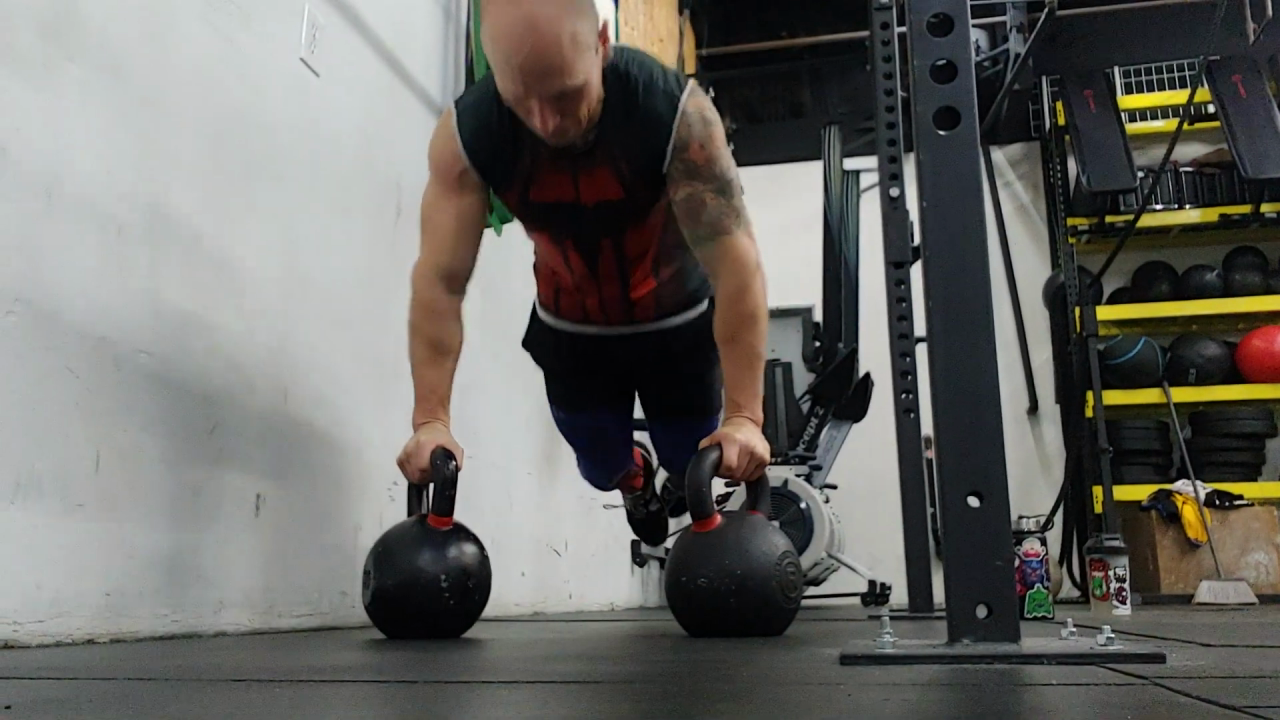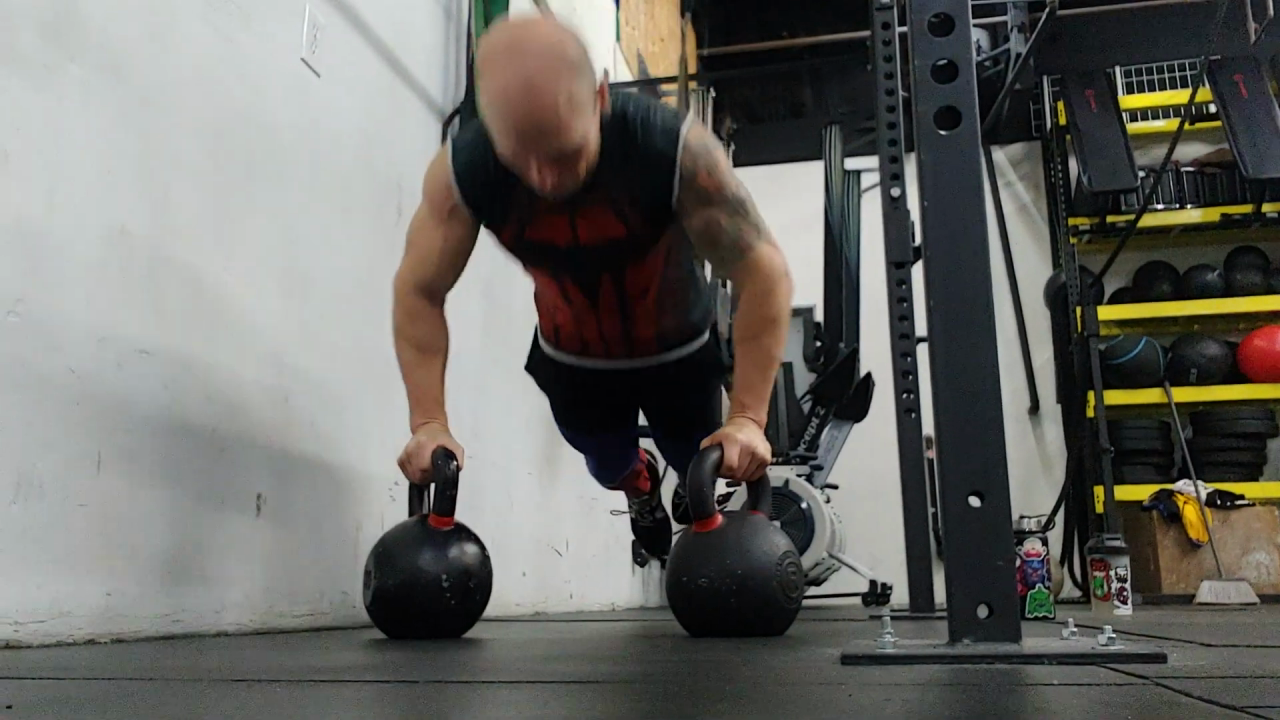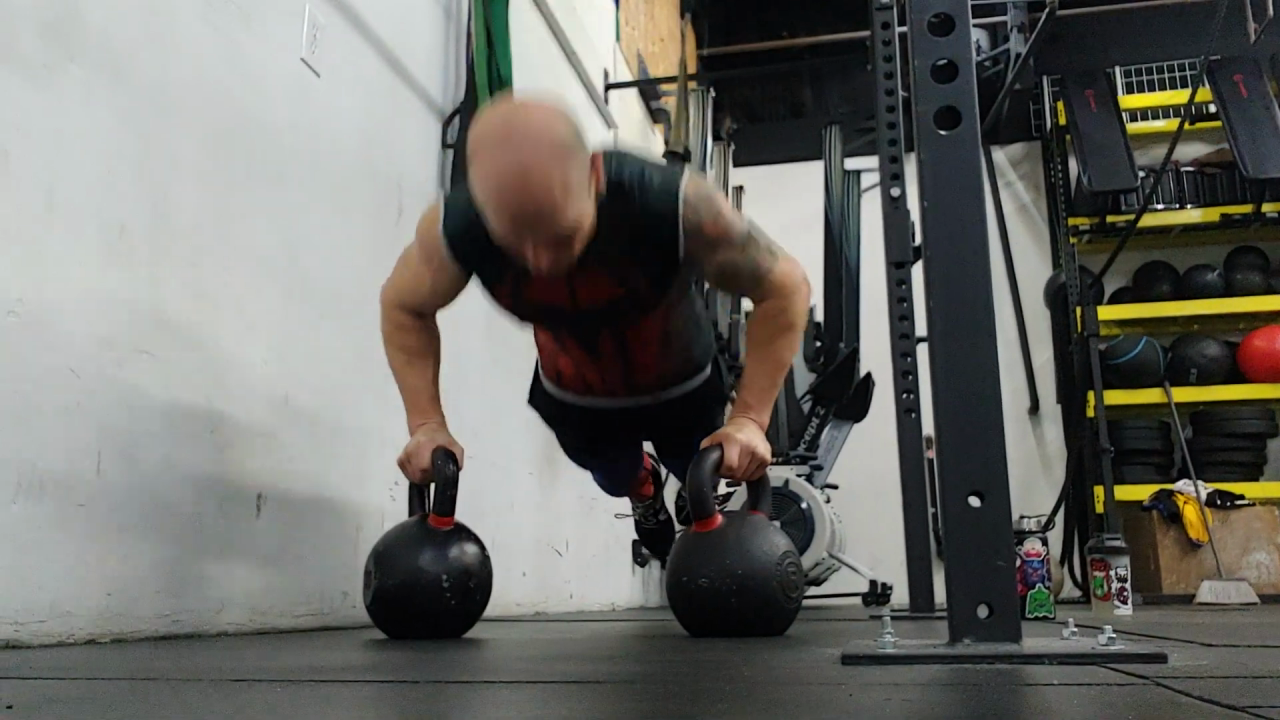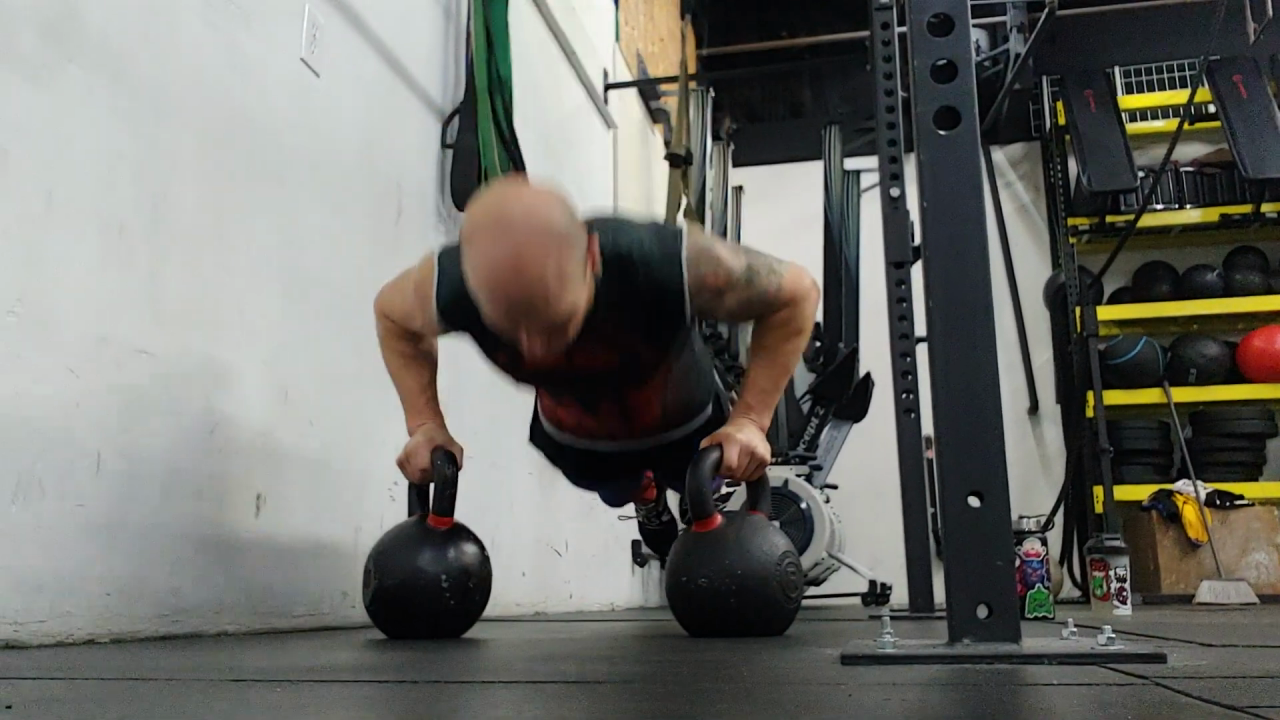
dt=0.1s
person 1, frame 1
left shoulder: (674, 111)
right shoulder: (466, 133)
left elbow: (735, 267)
right elbow: (441, 280)
left wrist: (744, 417)
right wrist: (430, 421)
left hip: (675, 322)
right hip: (571, 330)
left knee: (694, 472)
right knee: (603, 470)
left ankle: (678, 477)
right ankle: (634, 474)
person 1, frame 2
left shoulder: (673, 147)
right shoulder: (463, 170)
left elbow: (764, 273)
right elbow: (420, 292)
left wrist: (749, 413)
right wrist: (429, 418)
left hip: (678, 353)
right hip: (572, 362)
right knee: (612, 471)
right ankle: (640, 483)
person 1, frame 3
left shoulder: (673, 204)
right shoulder: (456, 228)
left elbow: (784, 289)
right elbow: (403, 308)
left wrist: (750, 418)
right wrist: (427, 424)
left hip: (679, 385)
right hip: (574, 397)
right knee: (617, 481)
right ankle: (645, 487)
person 1, frame 4
left shoulder: (670, 267)
right shoulder: (451, 286)
left elbow: (795, 294)
right elbow: (393, 315)
left wrist: (751, 419)
right wrist: (424, 423)
left hip: (680, 425)
right hip: (573, 441)
right knee: (621, 495)
right ankle: (647, 491)
